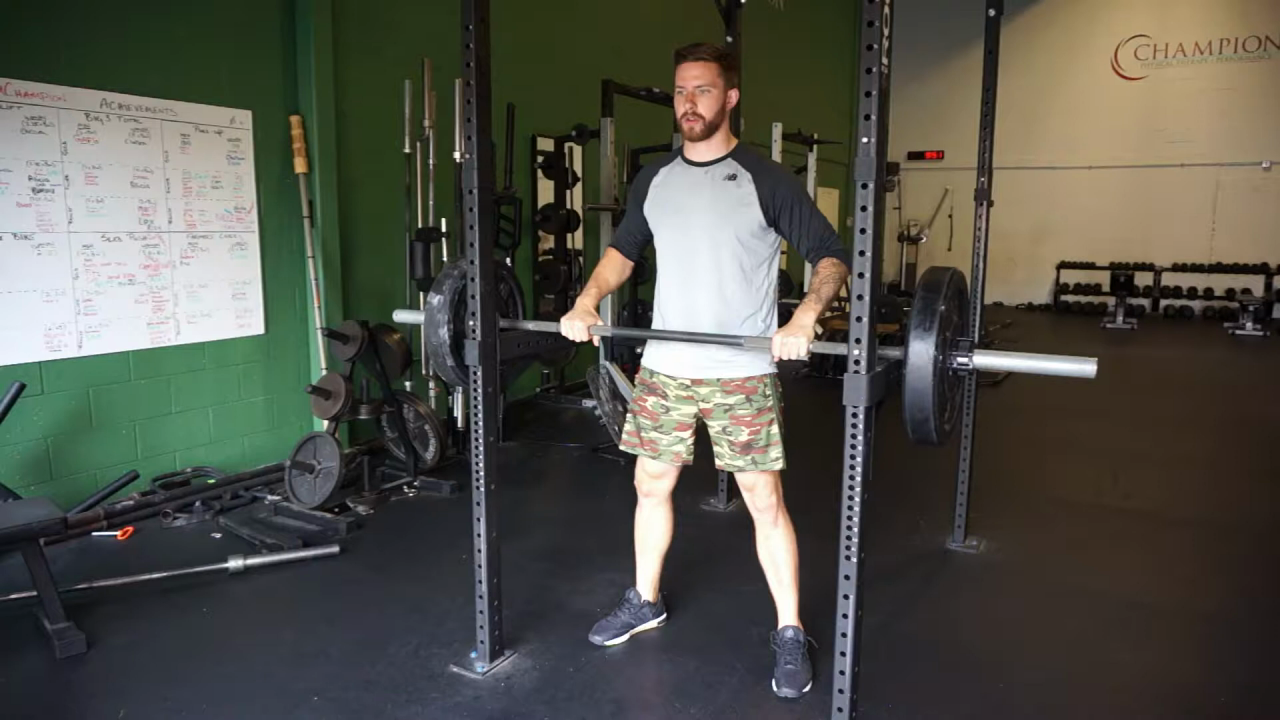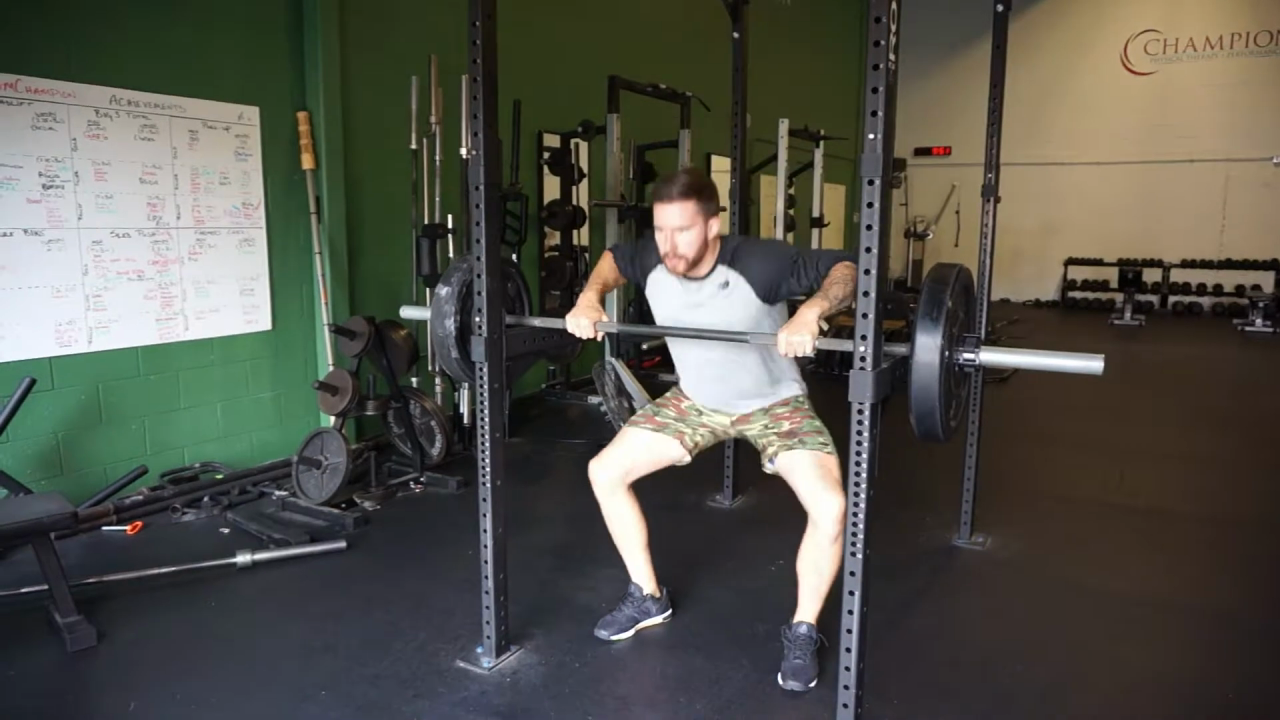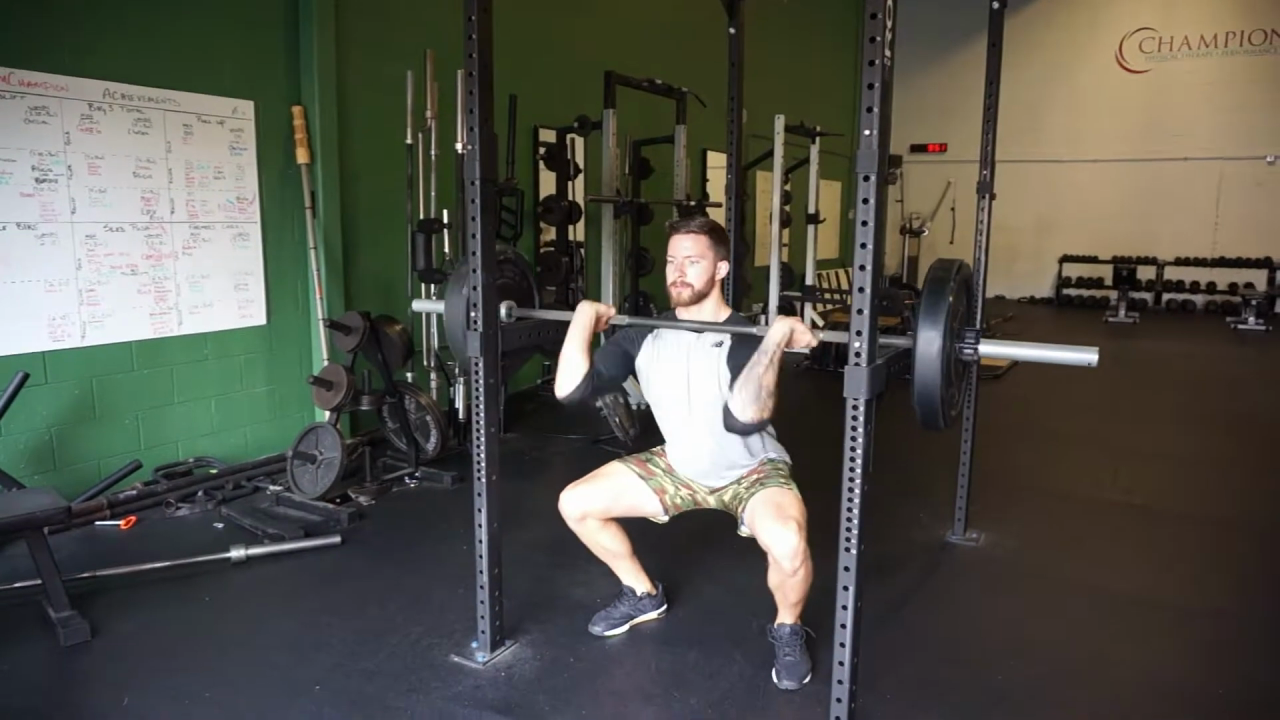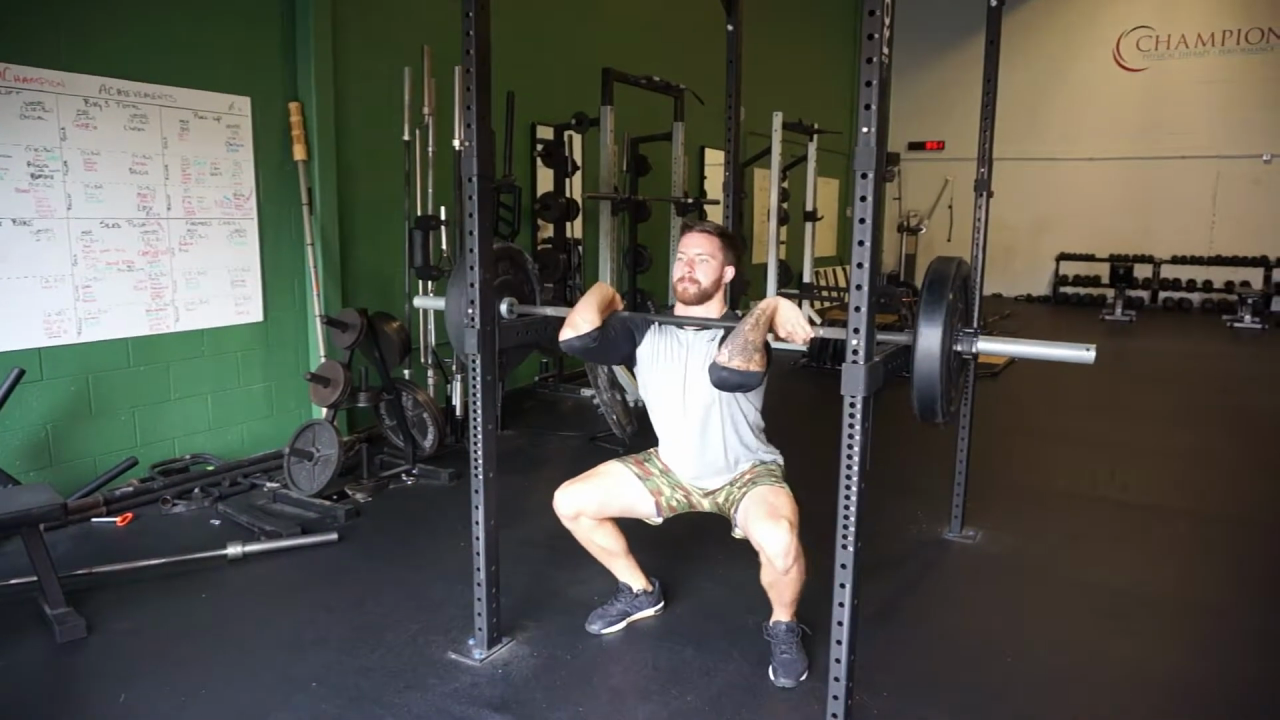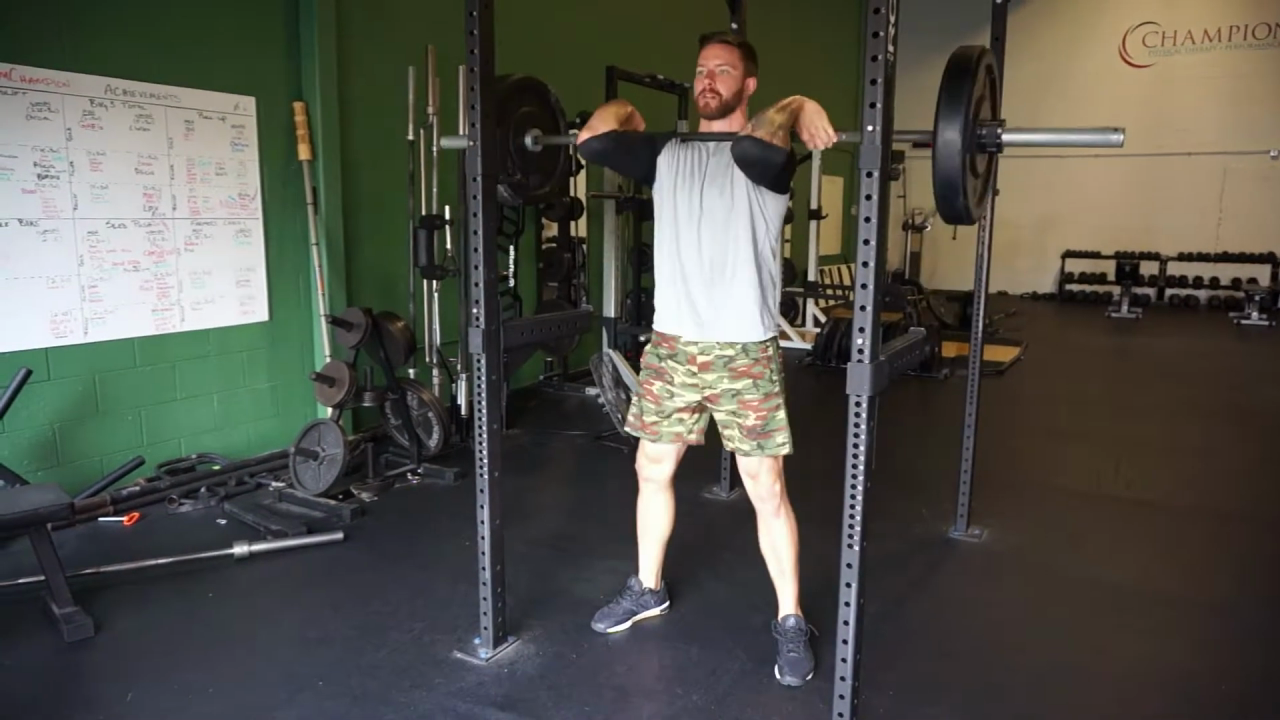
dt=1s
person 1, frame 1
left shoulder: (764, 179)
right shoulder: (655, 178)
left elbow: (830, 254)
right elbow: (624, 249)
left wrist: (804, 318)
right wrist: (587, 302)
left hip: (741, 371)
right hip: (665, 365)
left knee: (764, 501)
right knee: (651, 486)
left ankle: (790, 635)
right ankle: (646, 600)
person 1, frame 2
left shoulder: (758, 263)
right shoulder: (651, 263)
left elbow: (846, 267)
right elbow: (611, 259)
left wrist: (813, 311)
right wrist: (589, 297)
left hip: (774, 403)
right hip: (694, 400)
left knee: (829, 508)
right knee: (605, 472)
left ankle: (802, 633)
right ankle: (648, 598)
person 1, frame 3
left shoulder: (746, 342)
right shoulder: (643, 337)
left elbow: (743, 417)
right elbow: (569, 388)
left wrist: (779, 336)
right wrist: (587, 315)
left hip: (752, 470)
right hip: (678, 466)
left knee: (787, 542)
right knee: (576, 503)
left ankle: (787, 631)
right ankle: (643, 595)
person 1, frame 4
left shoulder: (741, 336)
right shoulder: (645, 333)
left elbow: (729, 375)
right elbow: (575, 339)
left wrist: (770, 309)
right wrist: (603, 292)
left hip: (745, 472)
right hip: (673, 468)
left knee: (778, 540)
right knee: (569, 502)
left ankle: (783, 629)
right ankle: (640, 591)
person 1, frame 5
left shoulder: (766, 154)
right shoulder: (666, 151)
left elbow: (752, 144)
right elbow: (593, 142)
left wrist: (797, 109)
right wrist: (623, 109)
left hip: (743, 349)
right hip: (670, 344)
left knee: (765, 489)
right knee: (653, 472)
left ankle: (790, 622)
right ankle: (648, 589)
